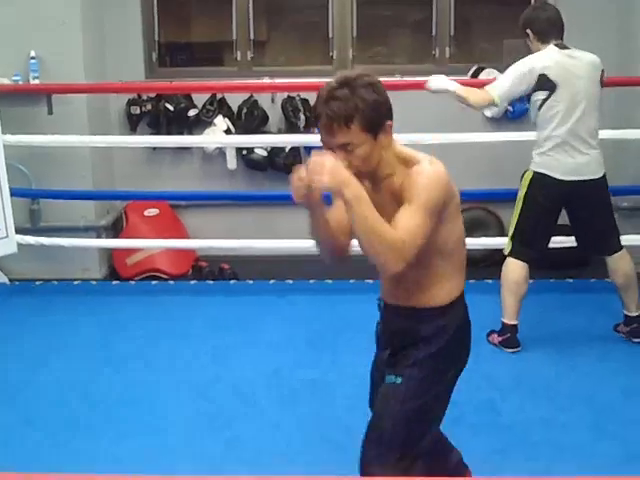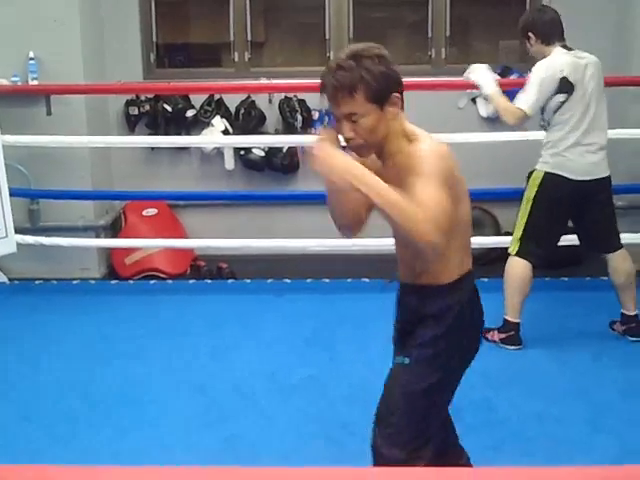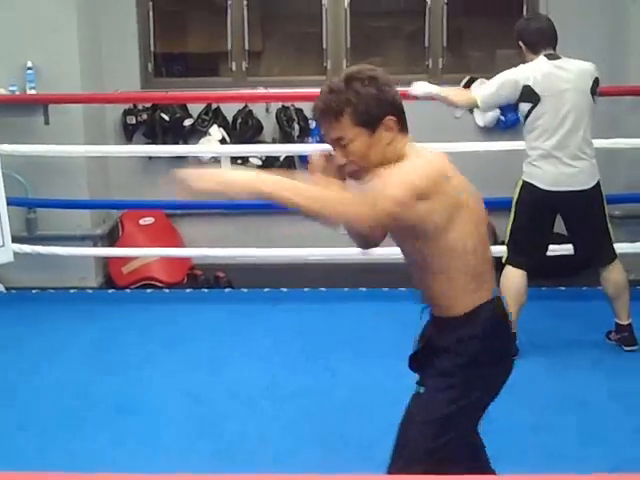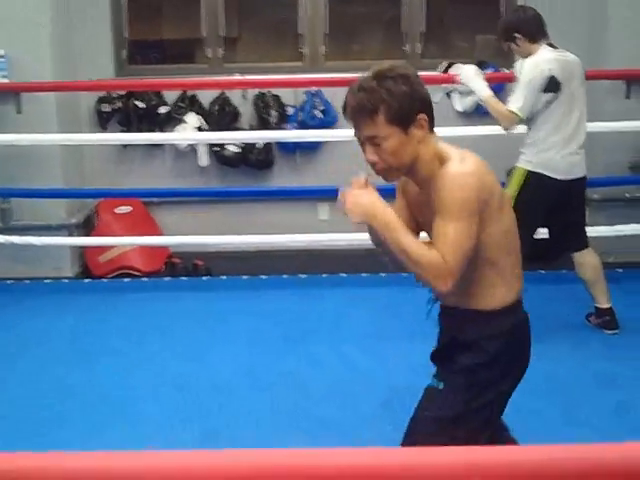
dt=0.5s
person 1, frame 1
left shoulder: (425, 179)
right shoulder: (354, 173)
left elbow: (392, 258)
right elbow: (334, 254)
left wrist: (350, 189)
right wrist: (312, 207)
left hip: (435, 331)
right hip: (395, 321)
right knee: (391, 421)
person 1, frame 2
left shoulder: (426, 154)
right shoulder: (370, 153)
left elbow: (429, 236)
right elbow: (349, 226)
left wrist: (360, 176)
right wrist: (338, 181)
left hip: (447, 310)
right hip: (414, 301)
left knee: (394, 443)
right knee: (418, 409)
right ankle: (457, 472)
person 1, frame 3
left shoulder: (420, 171)
right shoulder: (412, 163)
left elbow: (358, 213)
right elbow: (367, 238)
left wrist: (254, 180)
right wrist: (334, 184)
left hip: (474, 343)
right hip: (461, 329)
left knee: (413, 469)
right knee: (453, 429)
person 1, frame 4
left shoulder: (459, 176)
right shoulder: (413, 177)
left elbow: (442, 276)
right elbow: (401, 248)
left wrist: (378, 215)
right wrist: (371, 209)
left hip: (491, 339)
right hip: (470, 327)
right knee: (475, 423)
person 2, frame 1
left shoulder: (531, 66)
right shoulder: (593, 63)
left elbow: (482, 100)
left wrist: (447, 84)
left hip: (548, 173)
right hip: (591, 172)
left knee: (519, 253)
left ankle: (507, 331)
person 2, frame 2
left shoulder: (547, 69)
right shoulder: (592, 62)
left elbow: (512, 116)
left wrist: (487, 83)
left hip: (557, 173)
right hip: (597, 172)
left knee: (523, 251)
right knee: (612, 247)
left ankle: (509, 328)
person 2, frame 3
left shoulder: (519, 77)
right shoulder: (588, 71)
left elbow: (465, 100)
left wrist: (430, 89)
left hip: (540, 183)
right hip: (585, 182)
left knee: (518, 263)
right knee: (605, 258)
person 2, frame 4
left shoulder: (535, 66)
right shoulder: (573, 61)
left elbow: (508, 120)
left wrist: (477, 84)
left hip: (538, 170)
right hip: (573, 170)
right knee: (578, 244)
right ankle: (605, 312)
